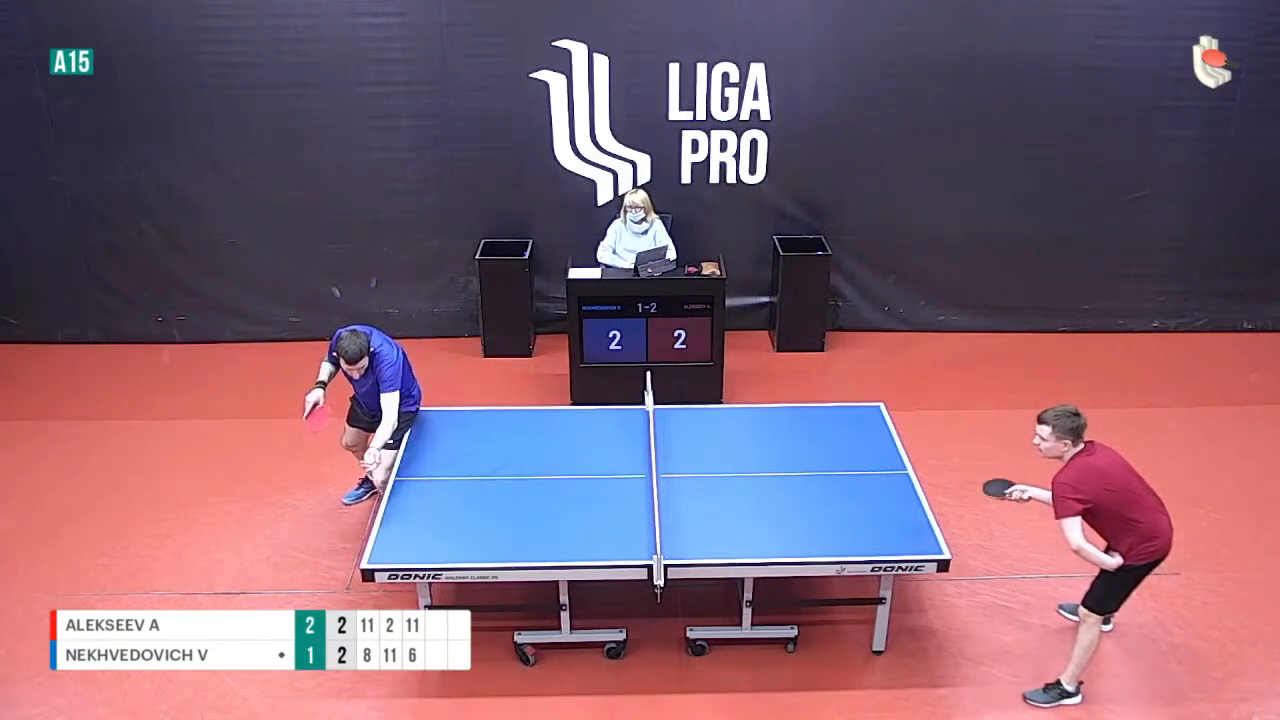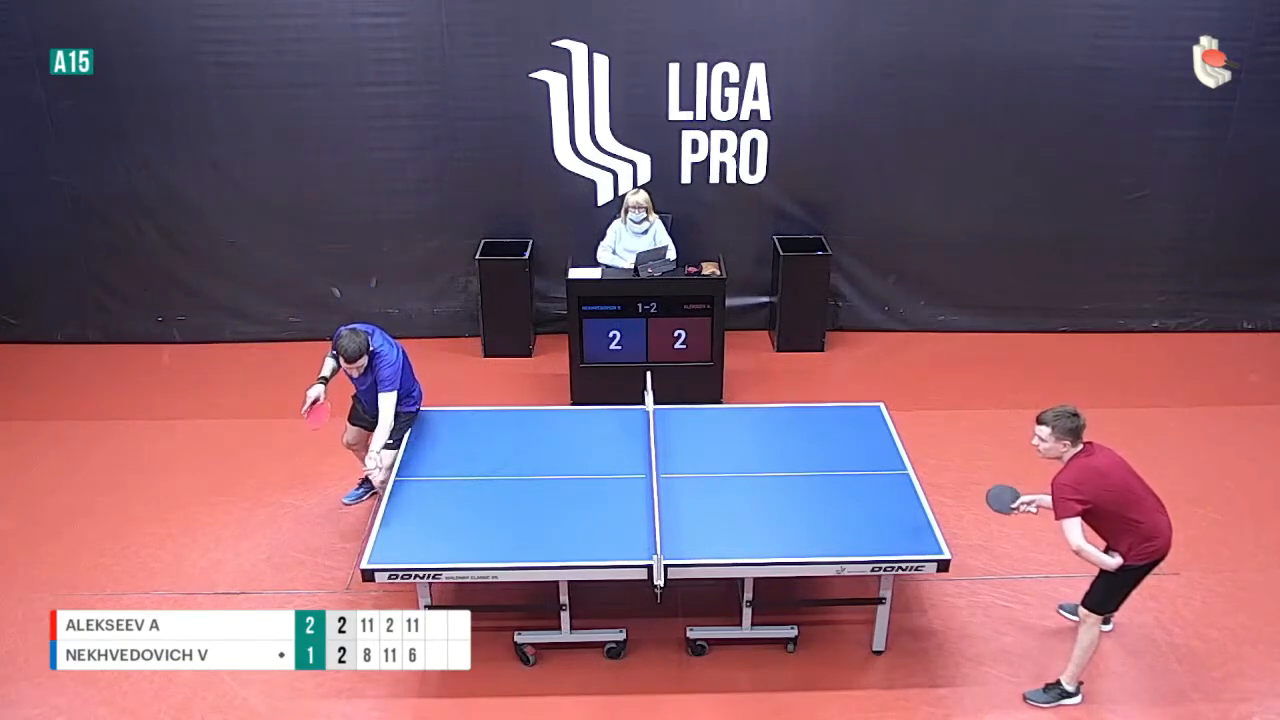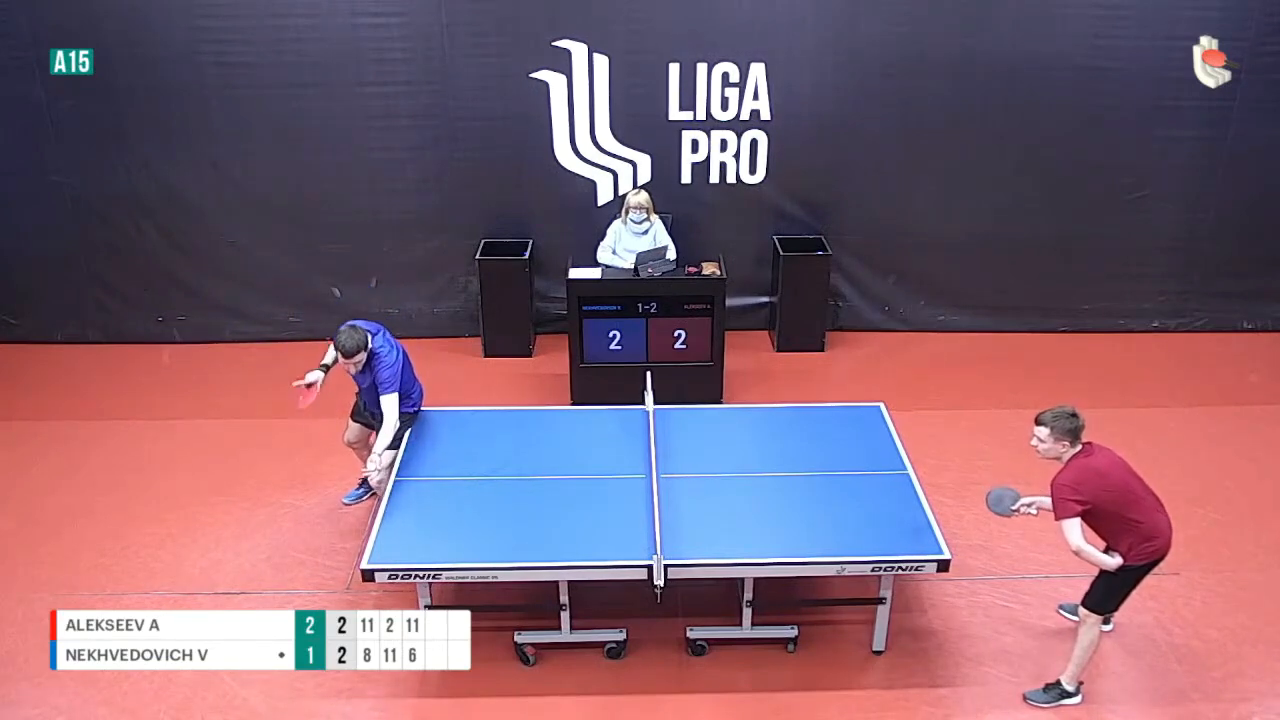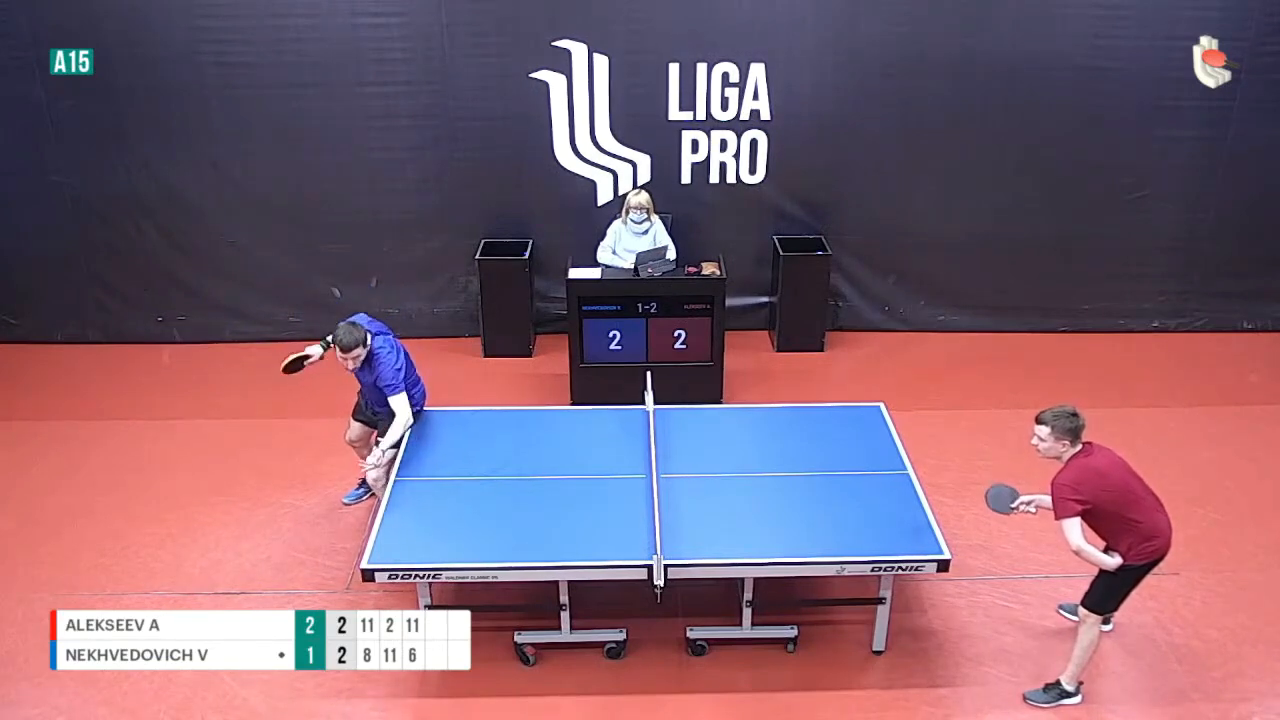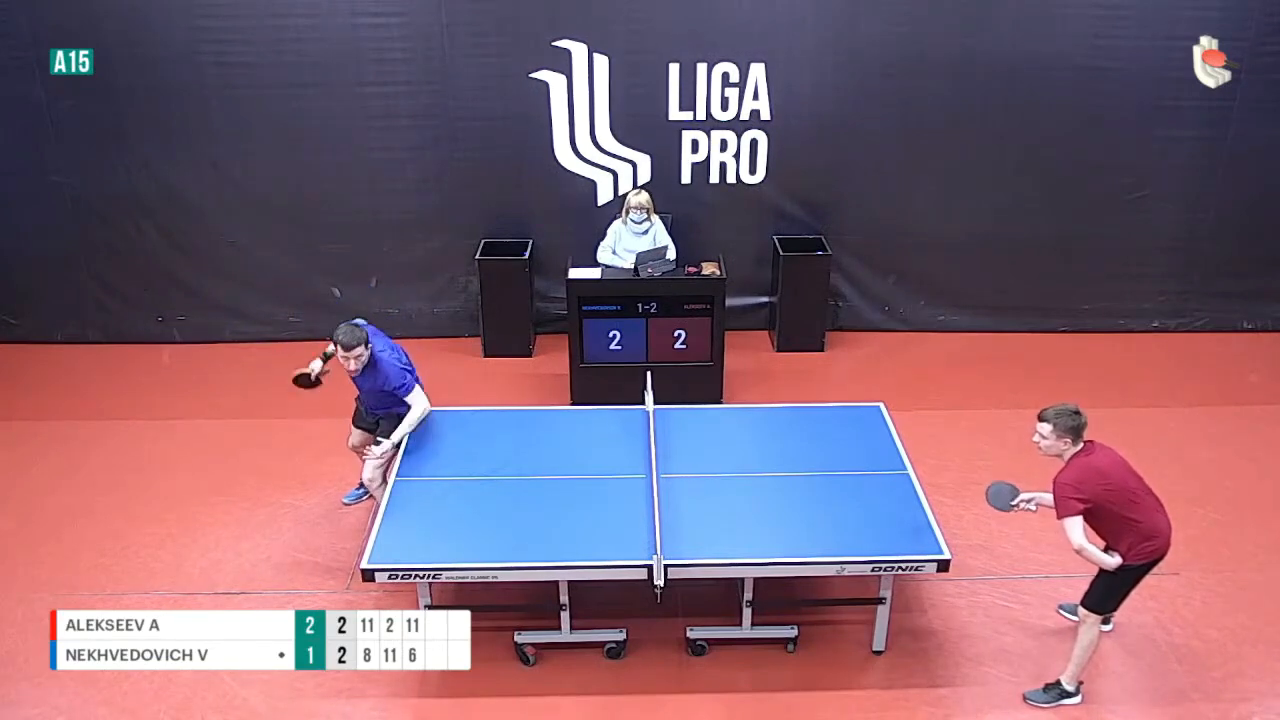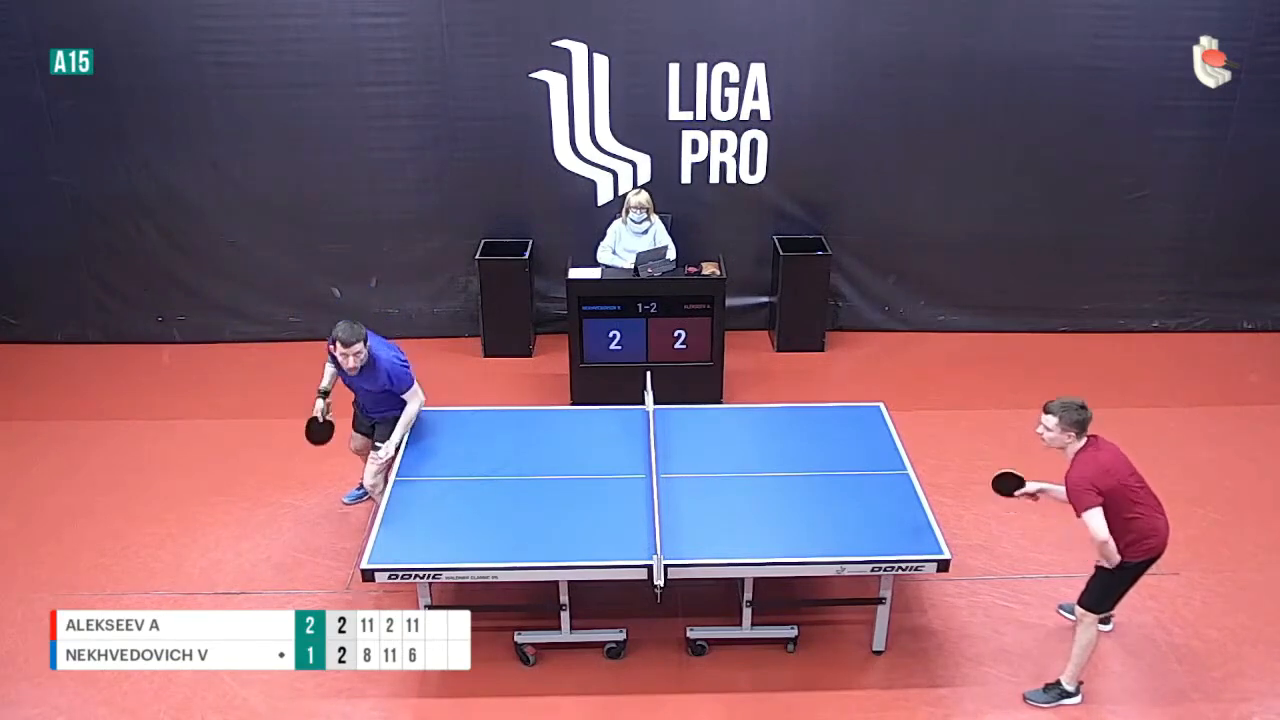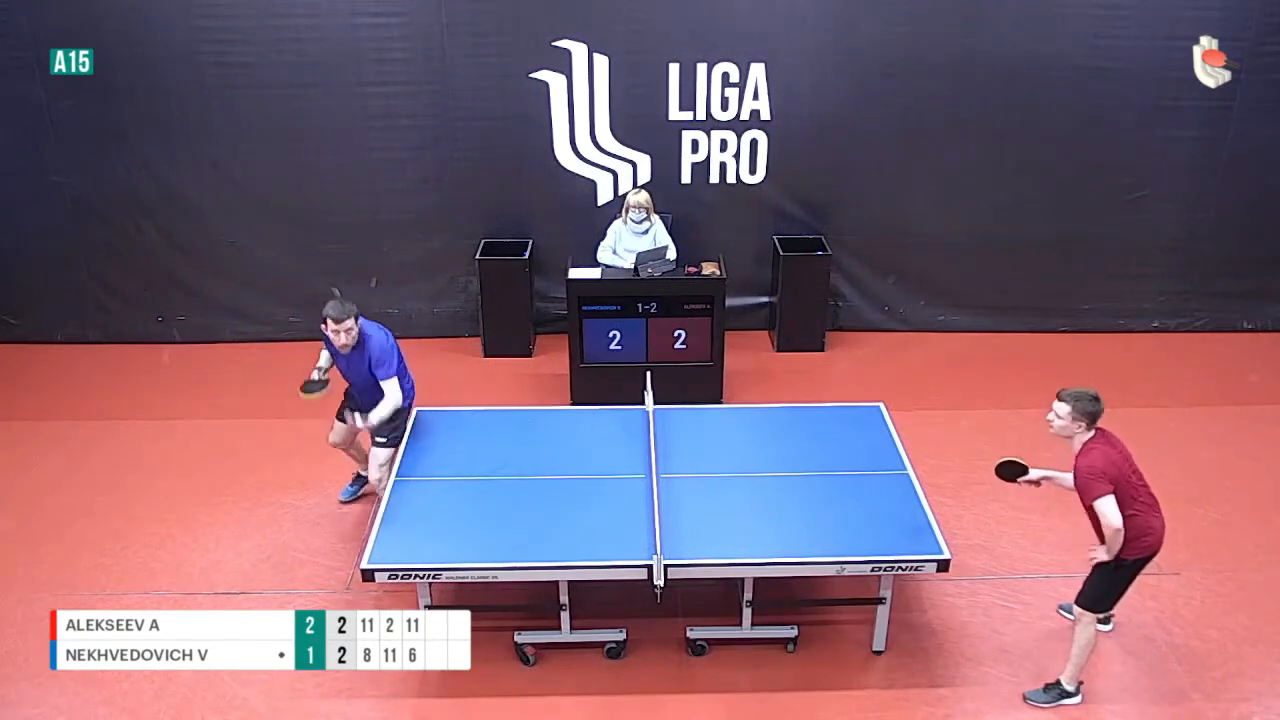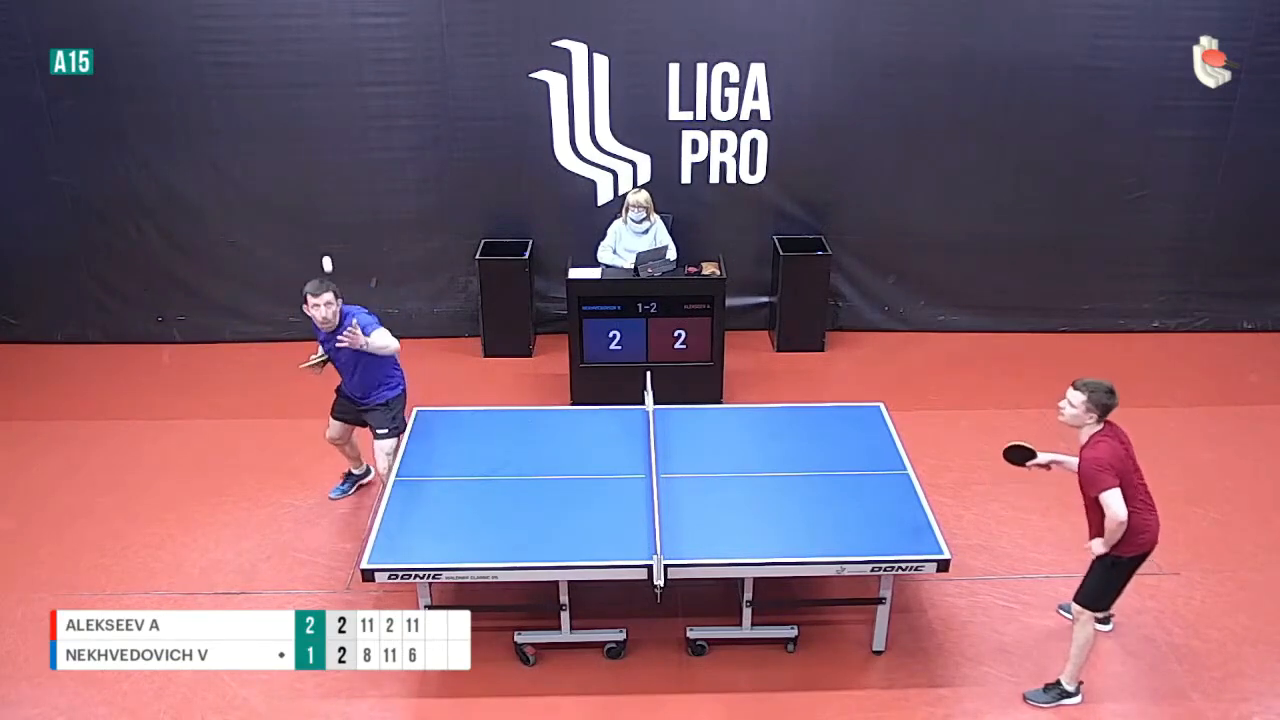
dt=0.2s
person 1, frame 1
left shoulder: (1067, 480)
right shoulder: (1096, 451)
left elbow: (1078, 544)
left wrist: (1112, 563)
right wrist: (1034, 492)
left hip: (1144, 546)
right hip: (1156, 528)
left knee: (1089, 615)
left ankle: (1068, 688)
right ankle: (1102, 612)
person 1, frame 2
left shoulder: (1066, 481)
right shoulder: (1095, 452)
left elbow: (1077, 545)
left wrist: (1112, 564)
right wrist: (1039, 500)
left hip: (1143, 546)
right hip: (1156, 528)
left knee: (1089, 616)
left ankle: (1068, 688)
right ankle: (1102, 612)
person 1, frame 3
left shoulder: (1065, 482)
right shoulder: (1094, 452)
left elbow: (1076, 545)
left wrist: (1112, 564)
right wrist: (1039, 502)
left hip: (1143, 546)
right hip: (1155, 528)
left knee: (1089, 615)
left ankle: (1068, 687)
right ankle: (1102, 612)
person 1, frame 4
left shoulder: (1065, 481)
right shoulder: (1094, 452)
left elbow: (1076, 545)
left wrist: (1111, 563)
right wrist: (1038, 500)
left hip: (1143, 545)
right hip: (1155, 528)
left knee: (1089, 615)
left ankle: (1068, 688)
right ankle: (1101, 612)
person 1, frame 5
left shoulder: (1068, 480)
right shoulder: (1095, 450)
left elbow: (1079, 544)
left wrist: (1110, 563)
right wrist: (1038, 498)
left hip: (1142, 545)
right hip: (1155, 527)
left knee: (1089, 615)
left ankle: (1068, 687)
right ankle: (1102, 612)
person 1, frame 6
left shoulder: (1079, 475)
right shoulder: (1097, 445)
left elbow: (1100, 536)
left wrist: (1112, 561)
right wrist: (1043, 488)
left hip: (1139, 543)
right hip: (1152, 526)
left knee: (1085, 613)
left ankle: (1068, 687)
right ankle: (1102, 612)
person 1, frame 7
left shoulder: (1088, 465)
right shoulder: (1103, 439)
left elbow: (1113, 523)
left wrist: (1109, 551)
right wrist: (1047, 476)
left hip: (1134, 541)
right hip: (1148, 525)
left knee: (1084, 612)
left ankle: (1068, 687)
right ankle: (1102, 612)
person 1, frame 8
left shoulder: (1095, 457)
right shoulder: (1110, 432)
left elbow: (1117, 515)
left wrist: (1105, 544)
right wrist: (1056, 459)
left hip: (1129, 540)
right hip: (1142, 527)
left knee: (1081, 611)
right knee: (1096, 581)
left ankle: (1068, 687)
right ankle: (1101, 613)
person 2, frame 1
left shoulder: (387, 360)
right shoulder: (340, 340)
left elbow: (390, 418)
right elbow: (330, 362)
left wrist: (374, 449)
right wrist: (320, 386)
left hip: (399, 406)
right hip: (365, 400)
left knee: (382, 479)
right knee: (350, 443)
right ankle: (371, 480)
person 2, frame 2
left shoulder: (386, 360)
right shoulder: (343, 336)
left elbow: (386, 418)
right elbow: (332, 357)
left wrist: (374, 452)
right wrist: (322, 382)
left hip: (400, 407)
right hip: (367, 398)
left knee: (381, 479)
right knee: (351, 442)
right ankle: (371, 481)
person 2, frame 3
left shoulder: (385, 361)
right shoulder: (352, 333)
left elbow: (391, 419)
right elbow: (335, 348)
left wrist: (377, 454)
right wrist: (323, 368)
left hip: (401, 406)
right hip: (370, 396)
left knee: (378, 479)
right knee: (352, 440)
right ankle: (371, 481)
person 2, frame 4
left shoulder: (385, 363)
right shoulder: (357, 325)
left elbow: (405, 416)
left wrist: (381, 450)
right wrist: (323, 345)
left hip: (398, 406)
right hip: (372, 396)
left knee: (375, 476)
right knee: (354, 439)
right ankle: (371, 481)
person 2, frame 5
left shoulder: (389, 366)
right shoulder: (355, 331)
left elbow: (422, 406)
right elbow: (360, 322)
left wrist: (391, 443)
right wrist: (324, 358)
left hip: (397, 410)
right hip: (369, 401)
left knee: (370, 477)
right knee: (356, 445)
right ankle: (373, 481)
person 2, frame 6
left shoulder: (389, 363)
right shoulder: (336, 346)
left elbow: (417, 400)
left wrist: (393, 442)
right wrist: (323, 394)
left hip: (393, 413)
right hip: (365, 405)
left knee: (372, 483)
right knee: (358, 448)
right ankle: (375, 481)
person 2, frame 7
left shoulder: (378, 344)
right shoulder: (333, 335)
left elbow: (394, 398)
left wrist: (370, 422)
right wrist: (321, 369)
left hip: (390, 406)
right hip: (359, 397)
left knee: (378, 478)
right knee: (337, 441)
right ankle: (365, 471)
person 2, frame 8
left shoulder: (357, 319)
right shoulder: (319, 324)
left elbow: (393, 345)
left wrist: (364, 343)
right wrist: (321, 356)
left hip: (385, 396)
right hip: (351, 392)
left knee: (386, 471)
right knee: (335, 437)
right ankle: (359, 471)
